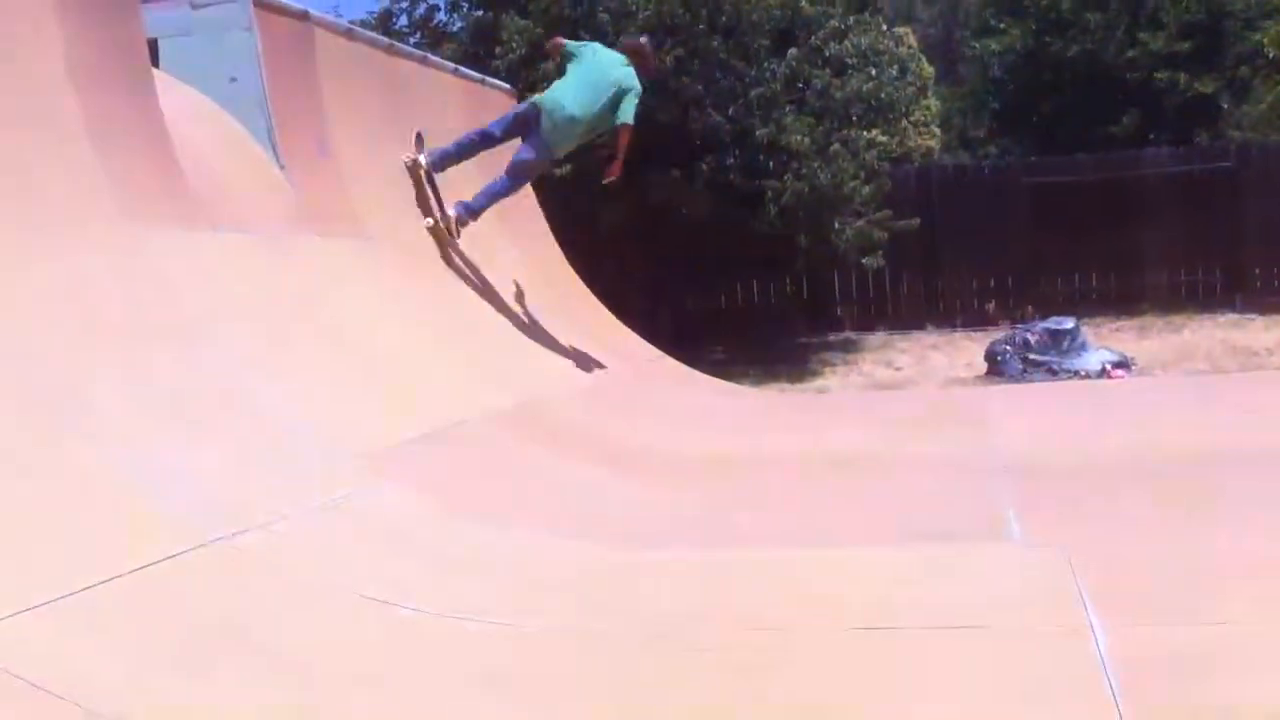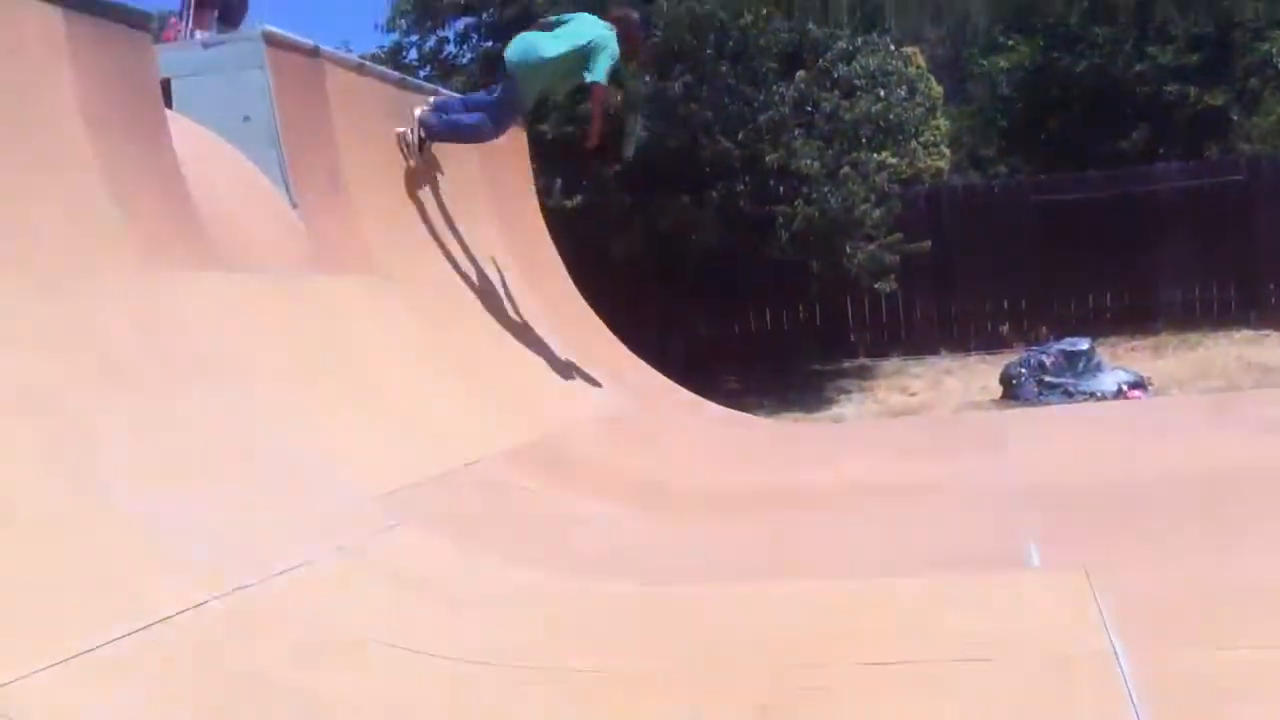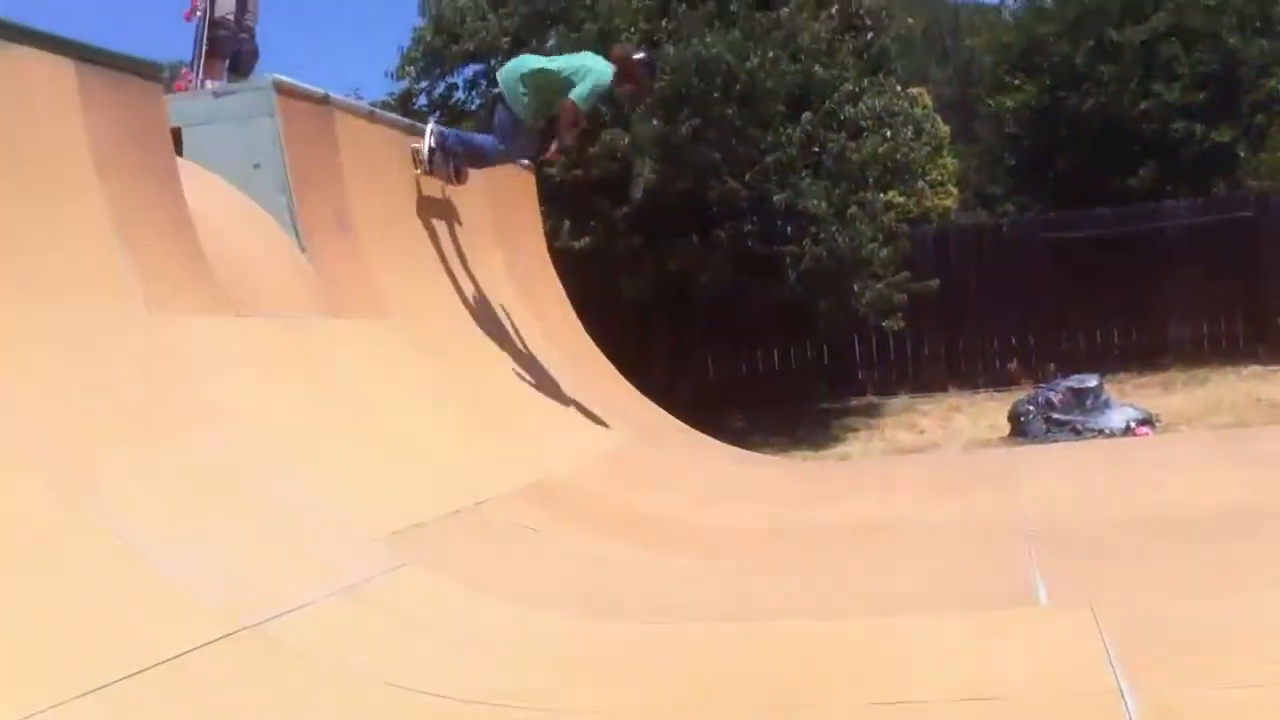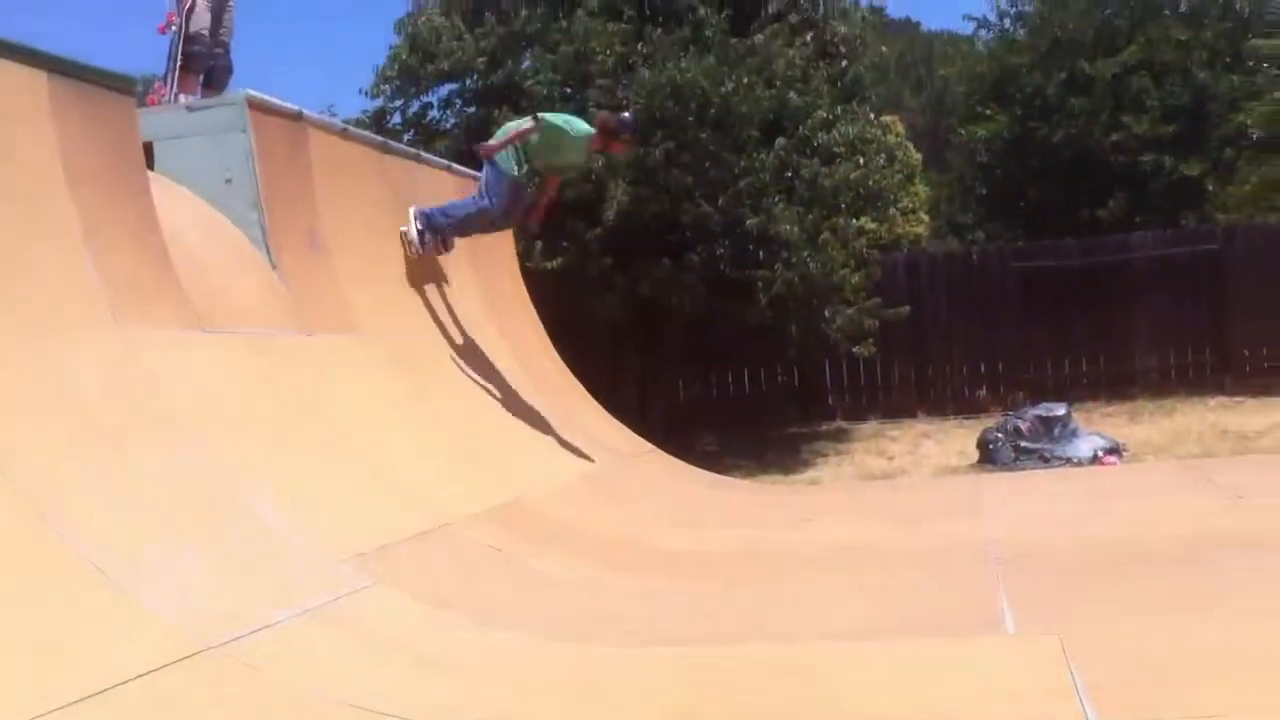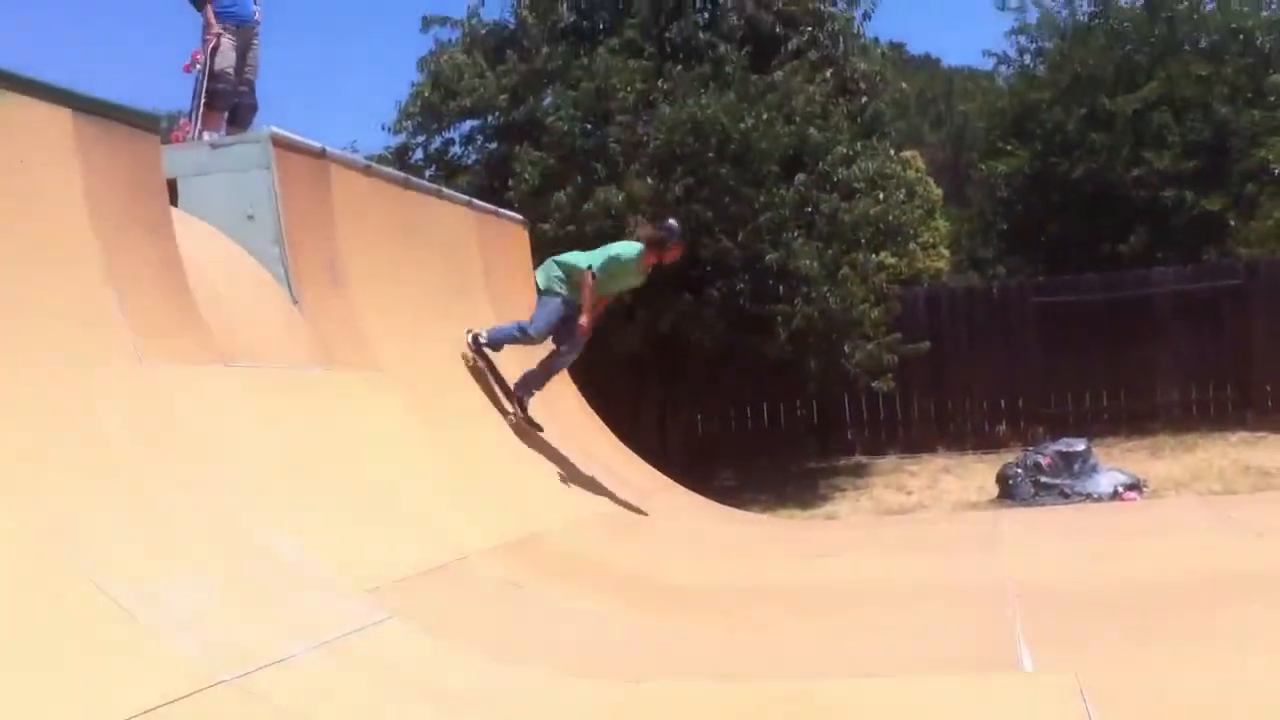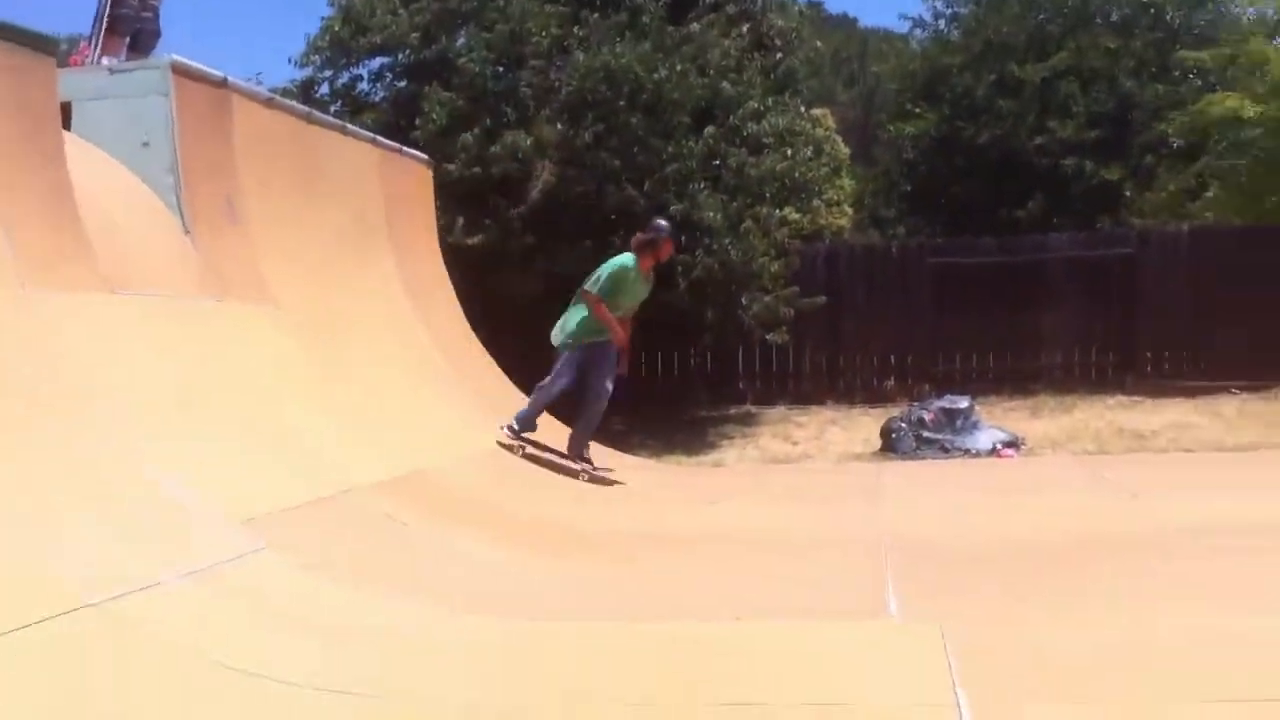
dt=0.2s
person 1, frame 1
left shoulder: (598, 51)
right shoulder: (633, 86)
left elbow: (558, 44)
right elbow: (625, 126)
left wrist: (550, 46)
right wrist: (617, 163)
left hip: (546, 105)
right hip: (564, 128)
left knee: (491, 133)
right knee: (516, 175)
left ankle: (433, 160)
right ankle: (464, 211)
person 1, frame 2
left shoulder: (587, 19)
right shoulder: (610, 50)
left elbow: (545, 23)
right elbow: (599, 88)
right wrist: (596, 127)
left hip: (520, 46)
right hip: (529, 71)
left knee: (496, 102)
right knee: (492, 126)
left ankle: (441, 105)
right ankle: (427, 123)
person 1, frame 3
left shoulder: (596, 62)
right shoulder: (602, 80)
right elbow: (571, 105)
right wrist: (560, 142)
left hip: (521, 78)
right hip: (519, 86)
left knee: (522, 146)
right knee: (508, 150)
left ankle: (452, 143)
right ankle: (441, 137)
person 1, frame 4
left shoulder: (585, 153)
right shoulder: (577, 133)
left elbow: (553, 177)
right elbow: (536, 120)
left wrist: (539, 209)
right wrist: (499, 144)
left hip: (522, 161)
right hip: (507, 149)
left knee: (511, 214)
right knee: (492, 208)
left ankle: (442, 231)
right ankle: (423, 219)
person 1, frame 5
left shoulder: (643, 273)
right shoulder: (625, 254)
right elbow: (590, 273)
left wrist: (590, 316)
right wrist: (585, 315)
left hip: (582, 293)
right hip: (561, 278)
left knee: (570, 350)
right knee: (536, 331)
left ankle: (523, 390)
right ankle: (487, 337)
person 1, frame 6
left shoulder: (647, 279)
right shoulder: (621, 265)
right elbow: (588, 294)
left wrist: (623, 353)
right wrist: (614, 327)
left hip: (607, 336)
right hip: (579, 329)
left knee: (601, 392)
right knee: (557, 384)
left ankle: (578, 447)
right ankle: (520, 425)
